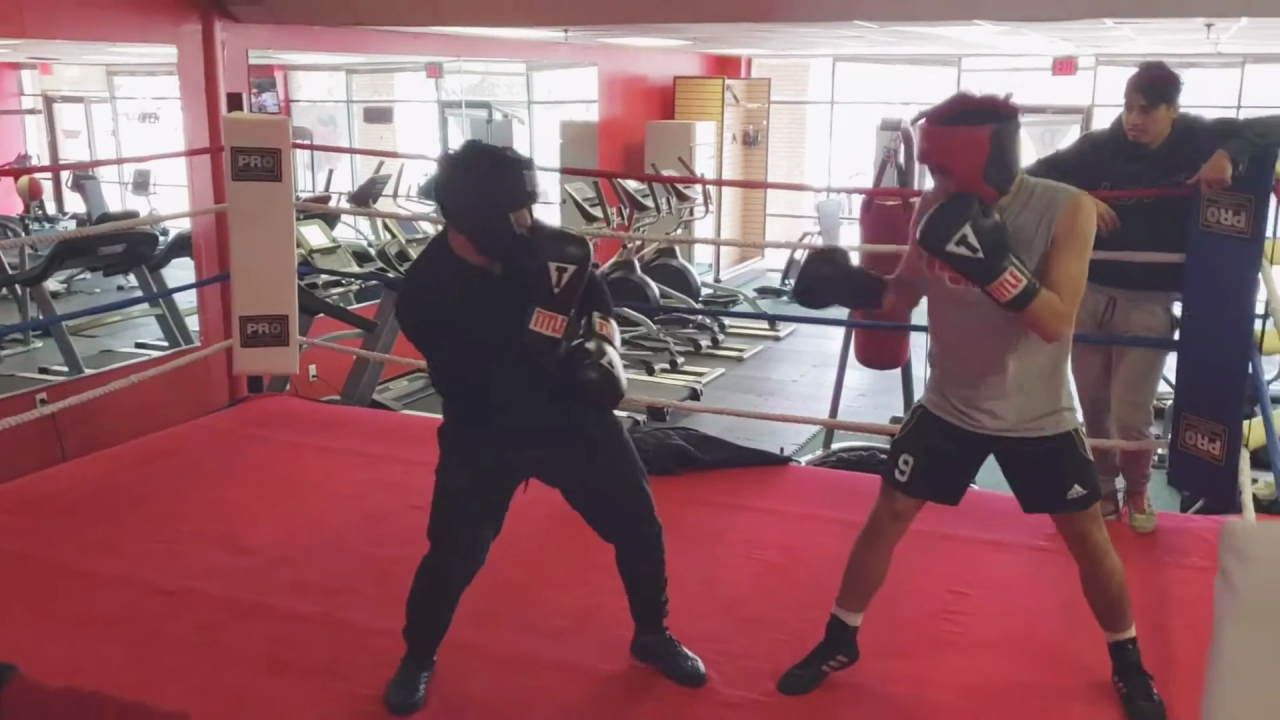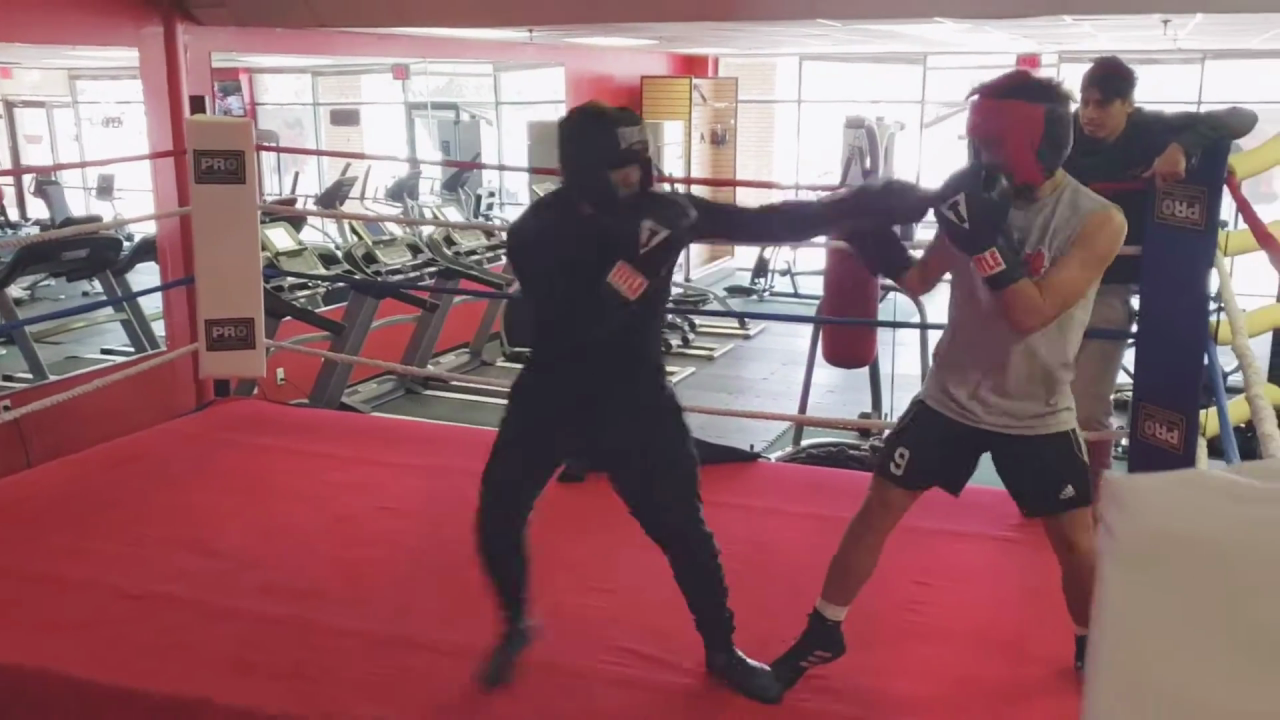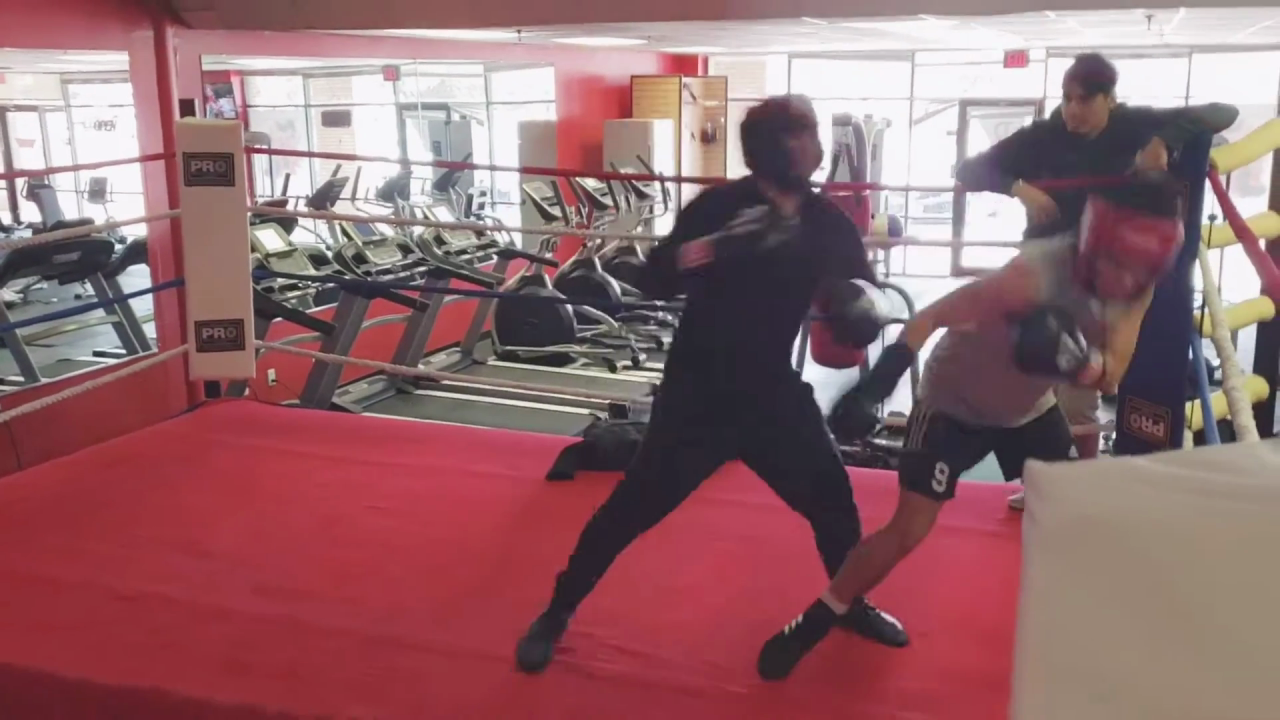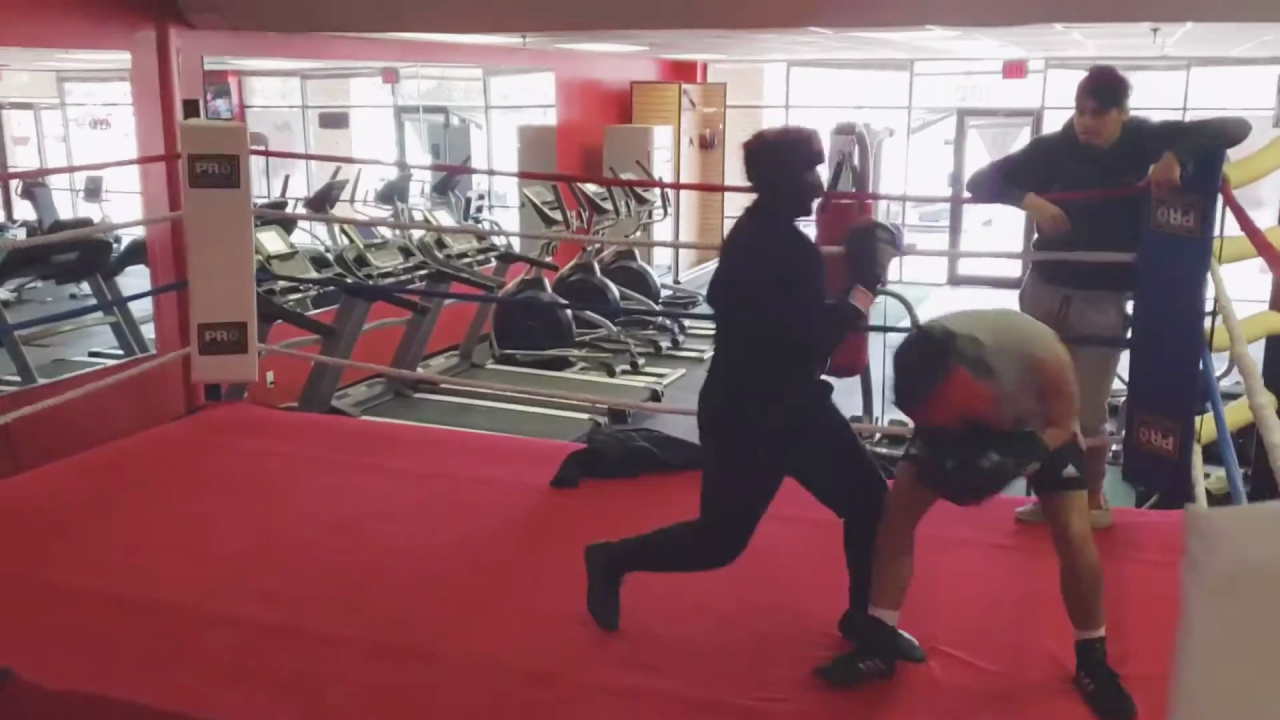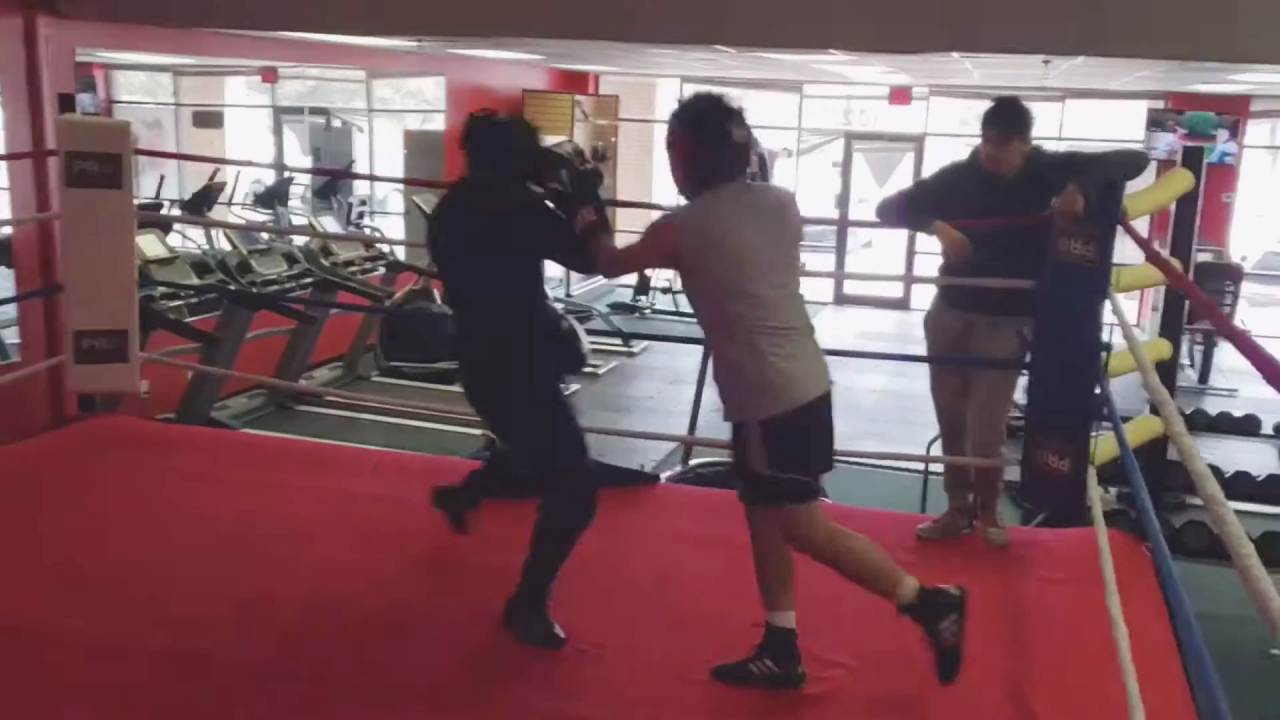
dt=0.4s
person 1, frame 1
left shoulder: (533, 247)
right shoulder: (427, 291)
left elbow: (594, 295)
right elbow: (496, 383)
left wrist: (604, 343)
right wrist: (549, 305)
left hip: (567, 408)
right hip: (484, 430)
left knee: (637, 522)
right knee: (454, 552)
left ankle: (652, 635)
right ankle: (418, 657)
person 1, frame 2
left shoulder: (656, 211)
right shoulder: (537, 236)
left elbow: (759, 223)
right elbow: (576, 330)
left wrist: (863, 205)
right wrist: (637, 260)
left hip: (633, 397)
right hip: (550, 397)
left knee: (681, 530)
right knee: (498, 516)
left ankle: (721, 650)
right ankle: (516, 625)
person 1, frame 3
left shoulder: (824, 220)
right shoulder: (725, 205)
left elbow: (852, 282)
right elbow: (658, 278)
right wrist: (724, 244)
left hip: (772, 384)
right hip: (698, 384)
left knee: (832, 498)
right knee: (638, 502)
left ankle: (851, 603)
right ankle: (558, 612)
person 1, frame 4
left shoulder: (762, 231)
right shoulder: (780, 245)
left elbow: (722, 297)
right elbow: (819, 335)
right wrist: (866, 279)
left hip: (788, 401)
right hip: (748, 409)
left knee: (867, 496)
right knee: (724, 538)
left ankle: (863, 615)
right ankle: (611, 562)
person 1, frame 5
left shoulder: (453, 211)
right shoulder: (507, 207)
right elbow: (584, 254)
right wrist: (587, 203)
left hip: (487, 363)
right hip: (509, 371)
left knee: (550, 453)
right knee: (573, 485)
left ankle: (461, 495)
right ankle: (528, 603)
person 2, frame 1
left shoulder: (1066, 210)
right shoulder: (934, 210)
left elbow: (1055, 322)
right elbow: (900, 294)
left wrist: (991, 263)
right wrist: (850, 283)
left hip: (1038, 416)
right hip: (950, 406)
left knee: (1089, 540)
right knee: (887, 517)
left ankle: (1128, 663)
right ankle: (840, 640)
person 2, frame 2
left shoulder: (1098, 221)
right shoulder: (979, 192)
left elbow: (1031, 313)
right elbow: (920, 281)
left wrist: (985, 241)
right wrist: (879, 244)
left hip: (1036, 416)
right hip: (951, 398)
left knee: (1076, 541)
right knee: (880, 508)
left ankle: (1093, 650)
right ankle: (822, 633)
person 2, frame 3
left shoulder: (1142, 280)
right shoulder: (1033, 276)
left elbow: (1111, 373)
right elbow: (933, 317)
left wrist: (1076, 358)
right wrist: (878, 378)
left hip: (1028, 407)
right hip: (956, 401)
right knee: (907, 531)
right ankle: (815, 620)
person 2, frame 4
left shoulder: (1037, 351)
left elbow: (1060, 422)
left wrist: (1012, 460)
left hip: (1040, 424)
right hip: (958, 420)
left knee: (1074, 538)
right knee: (897, 509)
left ankle: (1093, 658)
right ankle: (878, 644)
person 2, frame 5
left shoulder: (685, 227)
right shoulder: (779, 202)
left elbow: (613, 263)
left hip: (768, 395)
right hip: (799, 381)
left knee: (802, 527)
right knee: (761, 509)
left ankle: (930, 603)
right ankle: (781, 648)
person 3, frame 1
left shoulder: (1200, 139)
right shoulder: (1099, 146)
right elbow: (1030, 177)
left wrist: (1228, 155)
left hip: (1150, 299)
right hip: (1089, 292)
left knee: (1132, 415)
right knee: (1093, 406)
left ankle: (1137, 493)
right ankle: (1103, 492)
person 3, frame 2
left shoulder: (1154, 132)
left elbow: (1242, 118)
left wrist: (1182, 147)
left hip: (1111, 289)
left knee: (1090, 403)
left ankle: (1096, 485)
person 3, frame 3
left shoulder: (1136, 128)
right shoulder: (1040, 137)
left elbow: (1221, 114)
right elbow: (968, 172)
left wrist: (1163, 142)
right wrist: (1018, 188)
left knee: (1077, 400)
person 3, frame 4
left shoulder: (1147, 141)
right shoulder: (1052, 148)
left elbow: (1235, 128)
right elbow: (980, 182)
left wrist: (1176, 156)
right wrist: (1029, 199)
left hip: (1104, 296)
right hip: (1045, 289)
left knee: (1088, 409)
left ankle: (1092, 493)
person 3, frame 5
left shoulder: (1050, 172)
right shoulder: (958, 176)
left elbow: (1133, 161)
right elbow: (888, 208)
left wrist: (1078, 187)
right wrist: (936, 226)
left hip: (1005, 321)
right hip: (950, 313)
left knee: (986, 432)
right knee: (951, 422)
left ankle: (988, 510)
right ankle: (957, 508)
